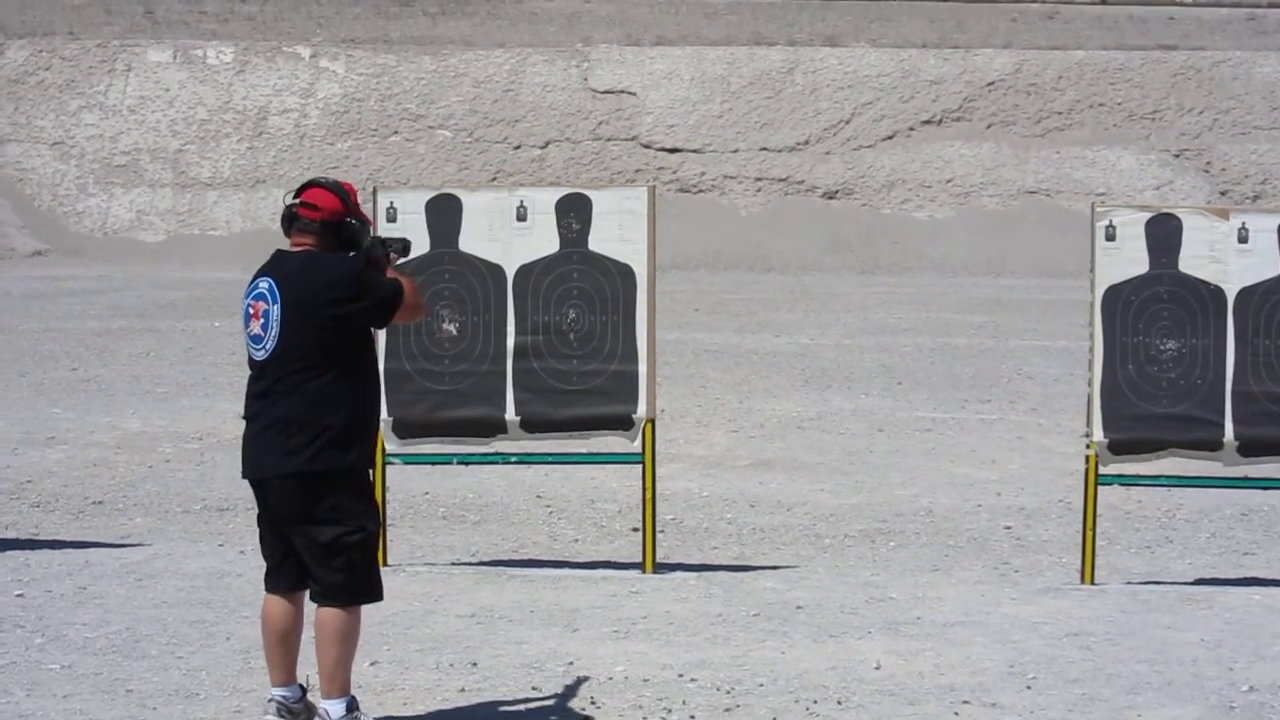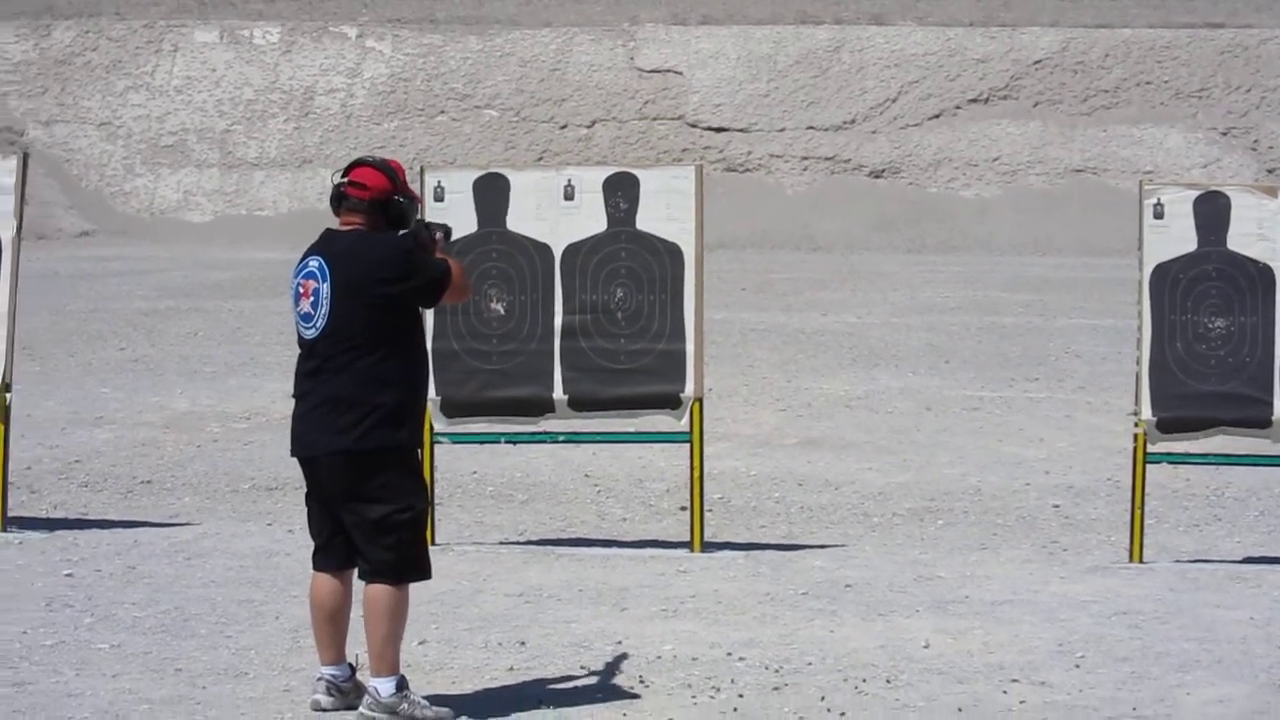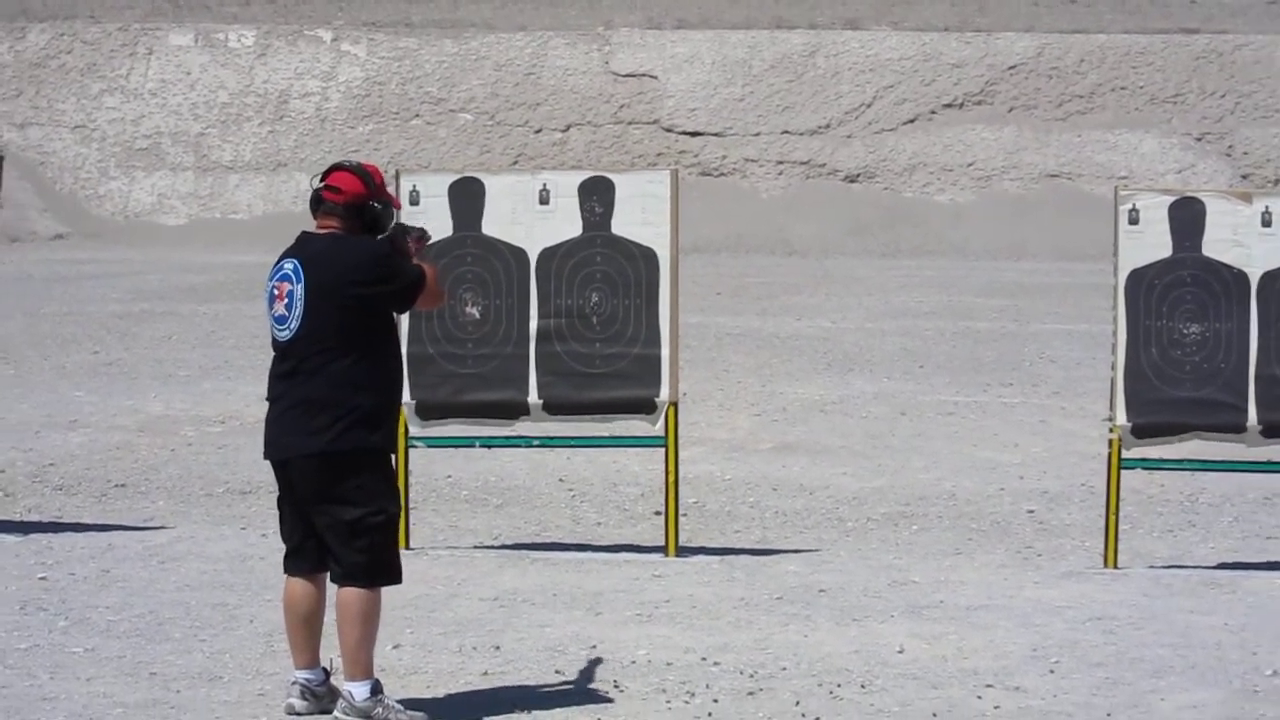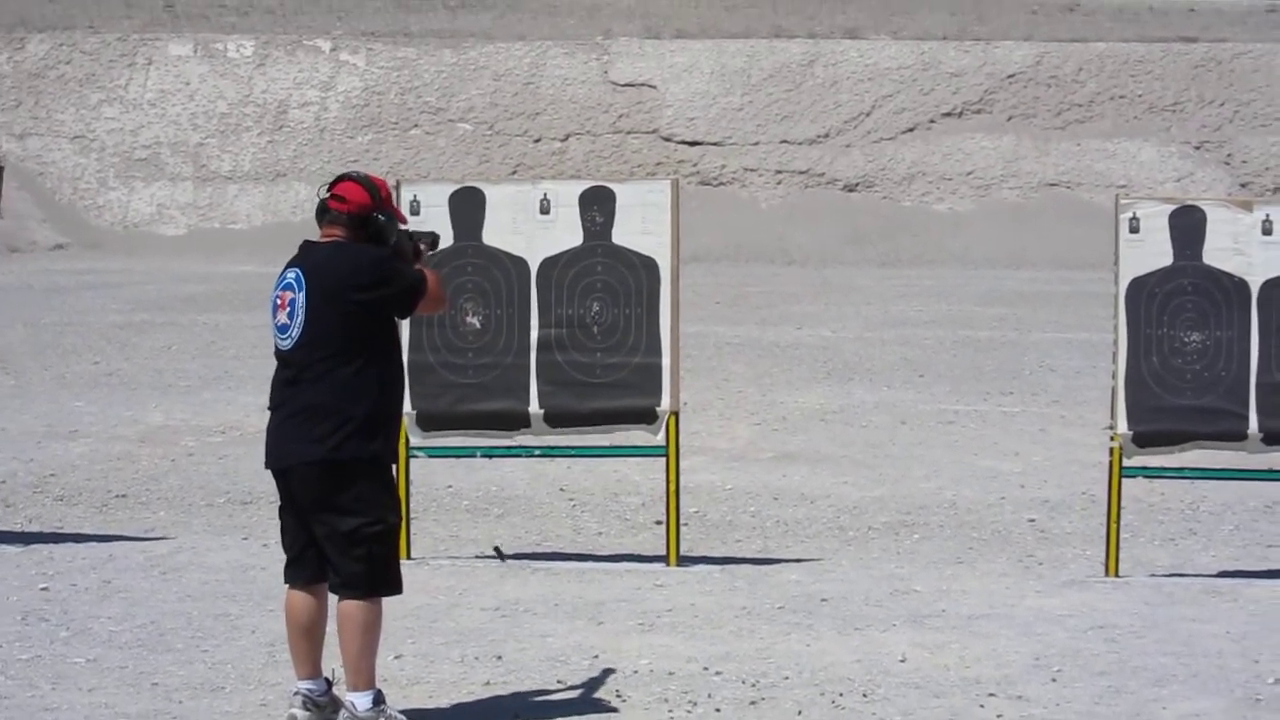
dt=0.4s
person 1, frame 1
left shoulder: (265, 277)
right shoulder: (337, 275)
right elbow: (411, 306)
left wrist: (368, 270)
right wrist: (382, 267)
left hip: (268, 458)
right hip: (322, 461)
left knee: (284, 581)
right knee: (340, 587)
person 1, frame 2
left shoulder: (314, 256)
right shoulder: (387, 253)
right elbow: (457, 287)
left wrist: (416, 251)
right wrist: (430, 248)
left hip: (317, 436)
right hip: (371, 439)
left knee: (332, 560)
right knee: (388, 565)
person 1, frame 3
left shoulder: (290, 260)
right shoulder: (363, 257)
right elbow: (431, 293)
left wrist: (394, 257)
right wrist: (406, 253)
left hip: (291, 438)
right hip: (344, 442)
left knee: (305, 564)
right knee: (360, 568)
person 1, frame 4
left shoulder: (296, 268)
right shoulder: (363, 265)
right elbow: (434, 298)
left wrist: (398, 265)
right wrist: (409, 260)
left hip: (292, 448)
right hip: (344, 452)
left knee: (307, 574)
right knee: (360, 579)
